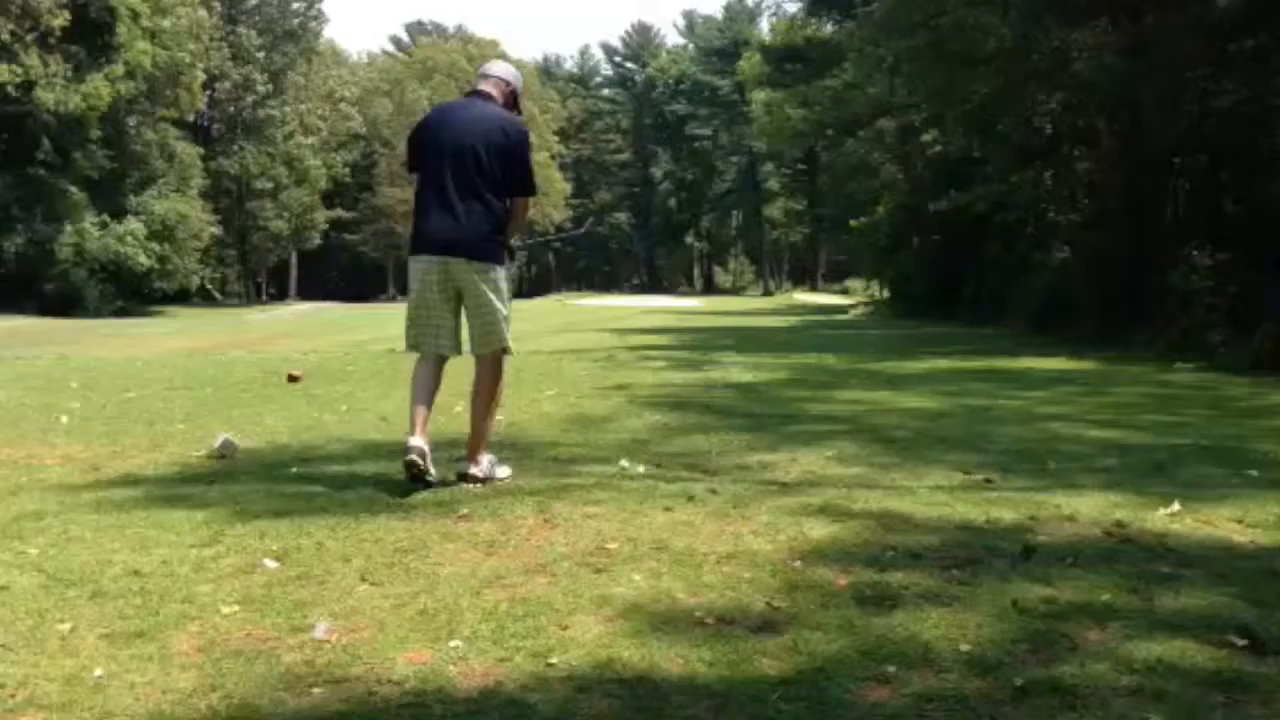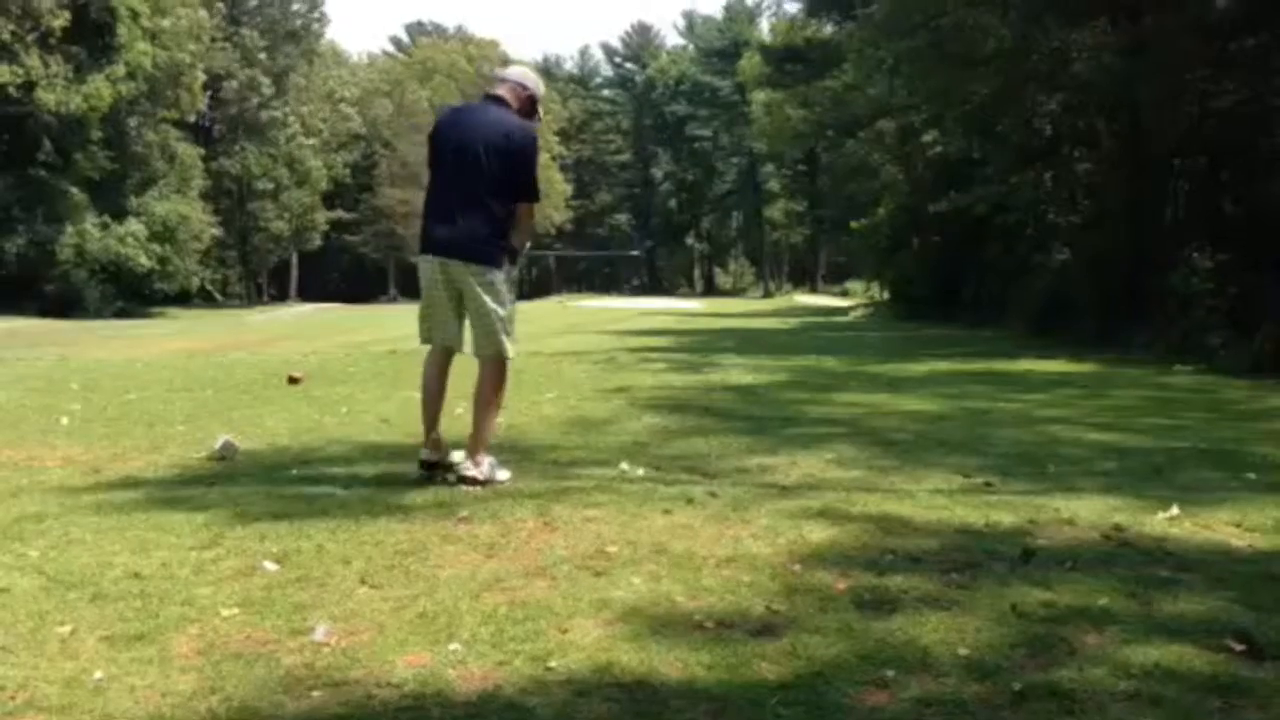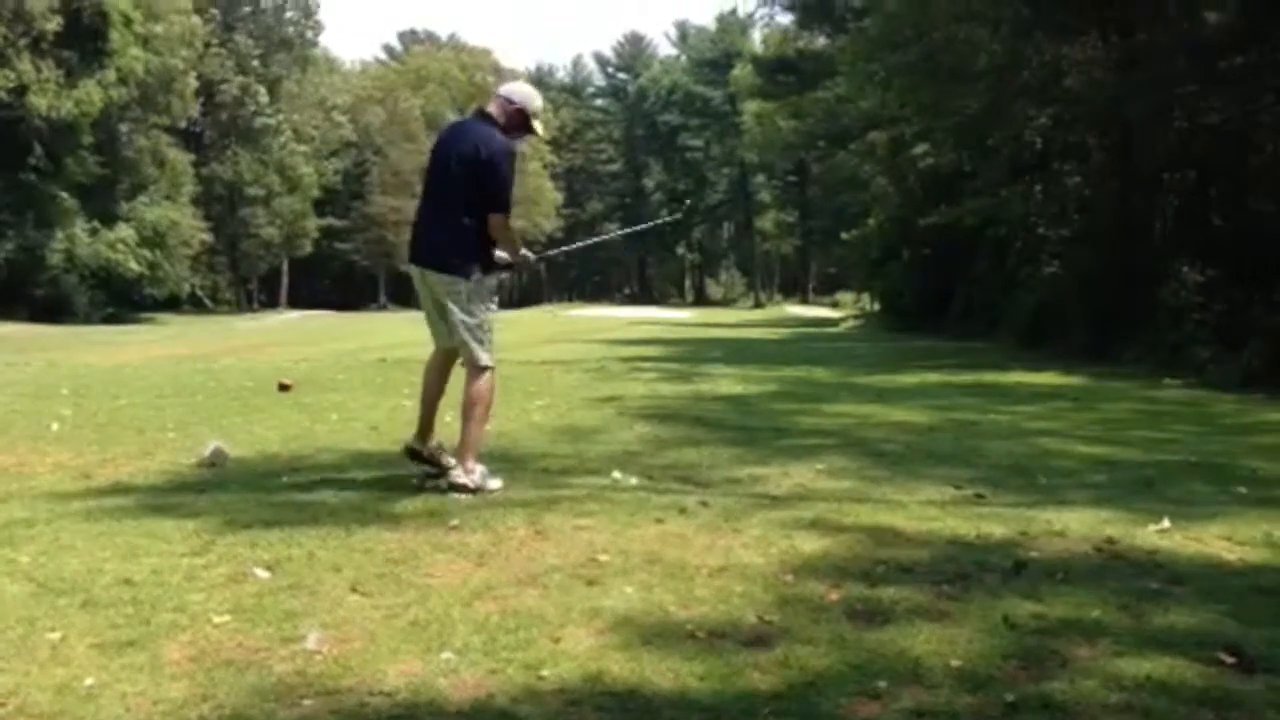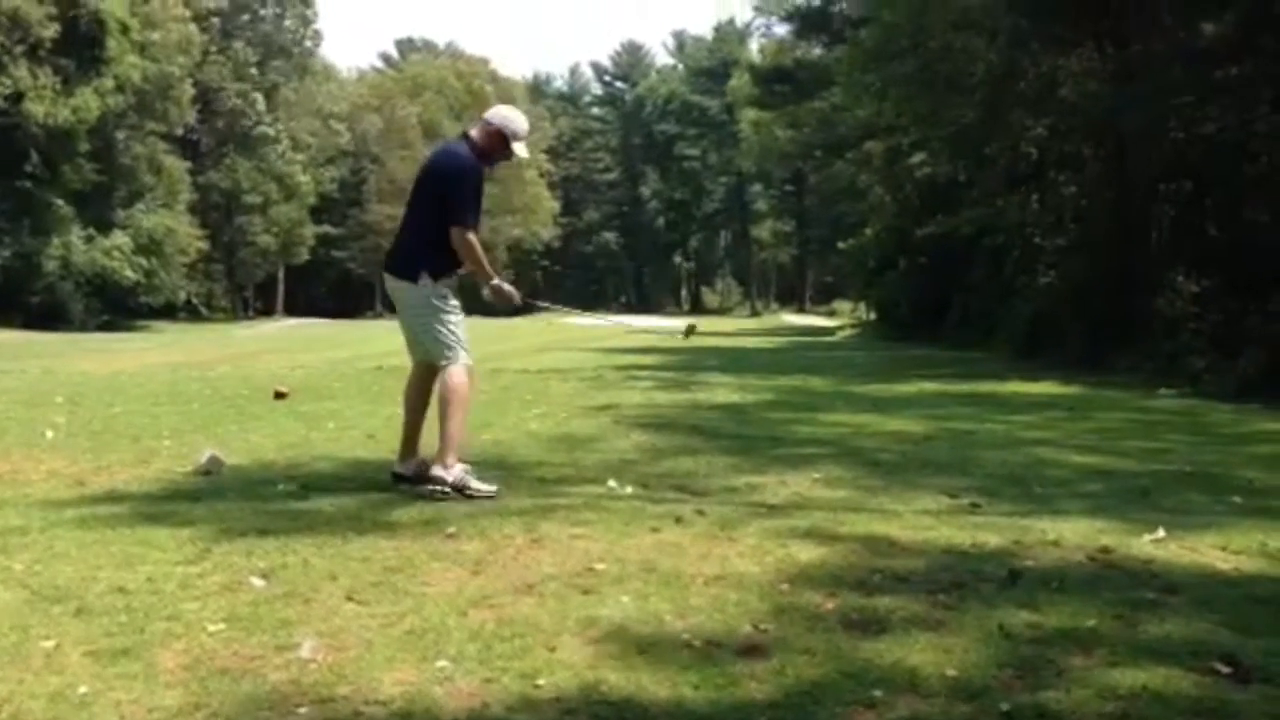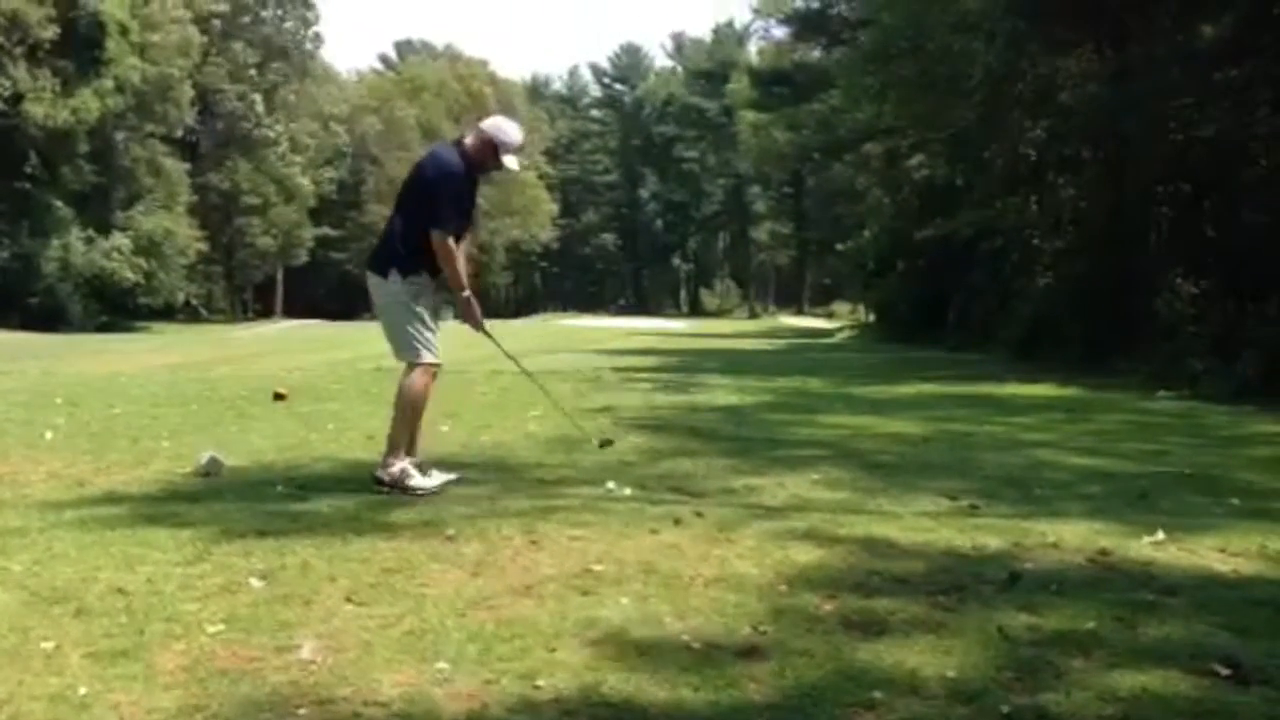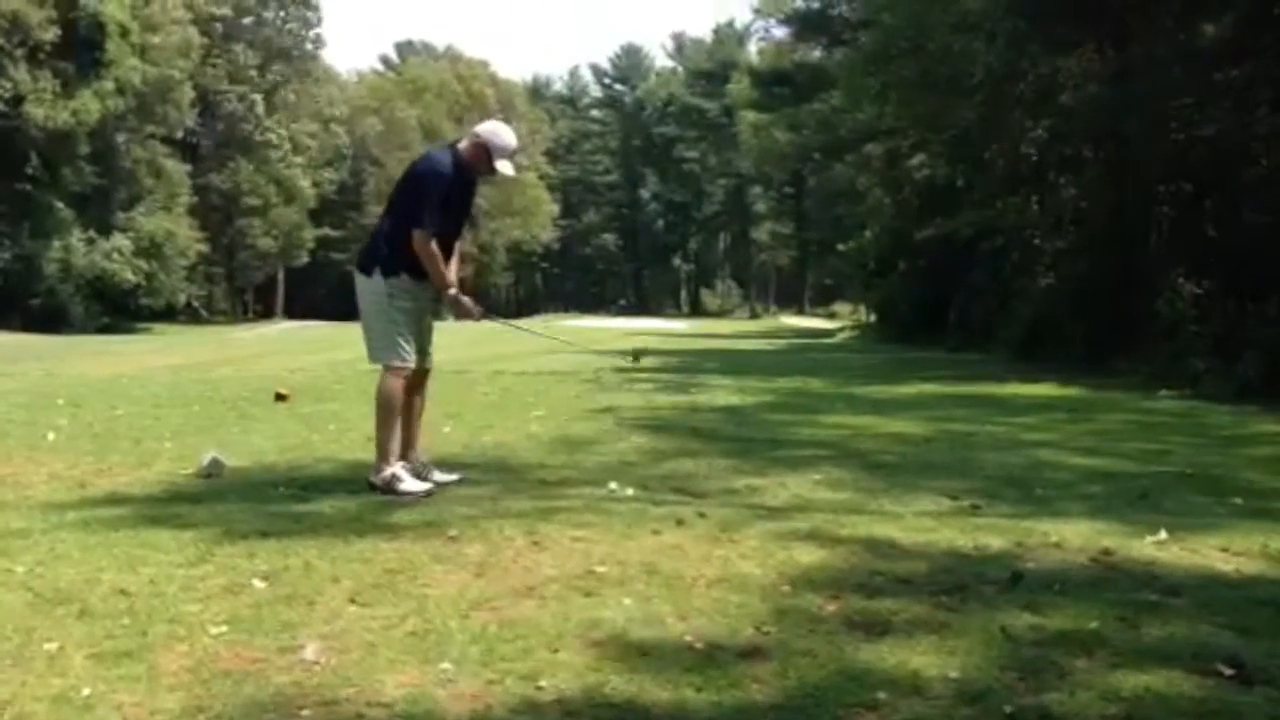
dt=0.3s
person 1, frame 1
left shoulder: (433, 119)
right shoulder: (511, 128)
left elbow: (417, 177)
right elbow: (521, 204)
left hip: (428, 250)
right hip: (482, 254)
left knee: (431, 353)
right knee: (490, 354)
left ankle: (417, 440)
right ankle: (477, 459)
person 1, frame 2
left shoulder: (448, 120)
right shoulder: (520, 134)
right elbow: (525, 209)
right wrist: (518, 244)
left hip: (435, 250)
right hip: (485, 256)
left knee: (441, 347)
right knee: (493, 356)
left ankle: (431, 446)
right ankle: (477, 460)
person 1, frame 3
left shoulder: (451, 134)
right shoulder: (498, 148)
right elbow: (495, 221)
left wrist: (495, 251)
right wrist: (516, 253)
left hip: (425, 259)
right hip: (462, 267)
left knee: (447, 348)
right knee: (480, 363)
left ankle: (423, 441)
right ankle: (467, 467)
person 1, frame 4
left shoulder: (452, 155)
right shoulder: (465, 165)
right elbow: (460, 236)
left wrist: (481, 276)
right wrist: (493, 281)
left hip: (409, 272)
right hip: (423, 276)
left knee: (427, 363)
right knee: (456, 364)
left ankle: (408, 461)
right ankle: (449, 466)
person 1, frame 5
left shoulder: (463, 169)
right shoulder: (447, 168)
left elbow: (455, 237)
right elbow: (439, 240)
left wrist: (457, 288)
right wrist: (464, 295)
left hip: (417, 275)
right hip: (400, 275)
left knee: (424, 364)
right knee: (423, 363)
left ankle: (409, 459)
right ankle: (392, 464)
person 1, frame 6
left shoulder: (463, 177)
right shoulder: (436, 170)
left elbow: (449, 238)
right elbow: (421, 240)
left wrist: (450, 286)
right wrist: (451, 292)
left hip: (415, 279)
right hip: (387, 276)
left knee: (419, 369)
right knee: (399, 367)
left ankle: (411, 461)
right ankle: (385, 469)
